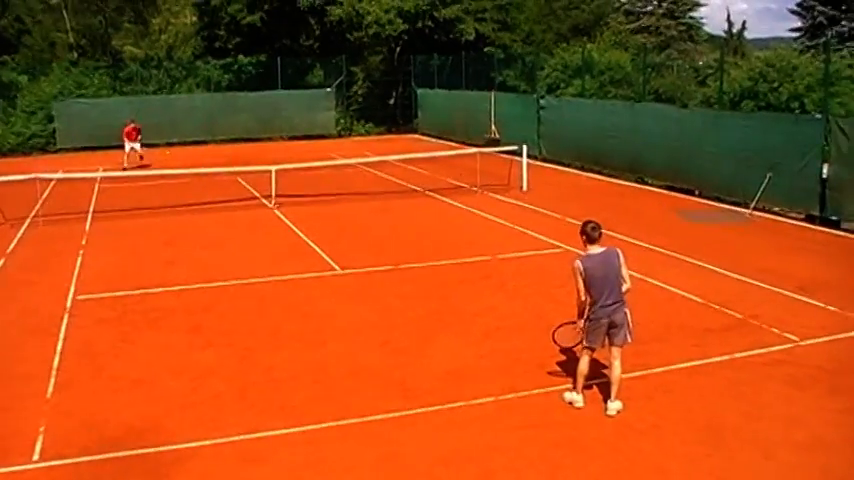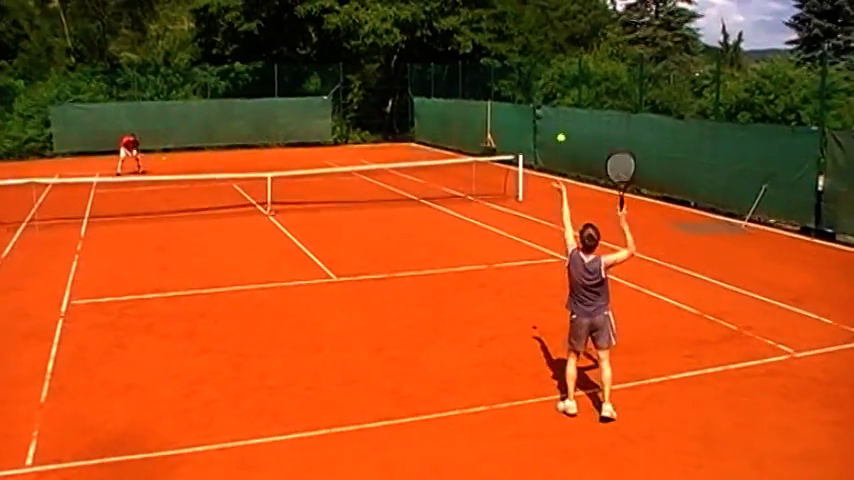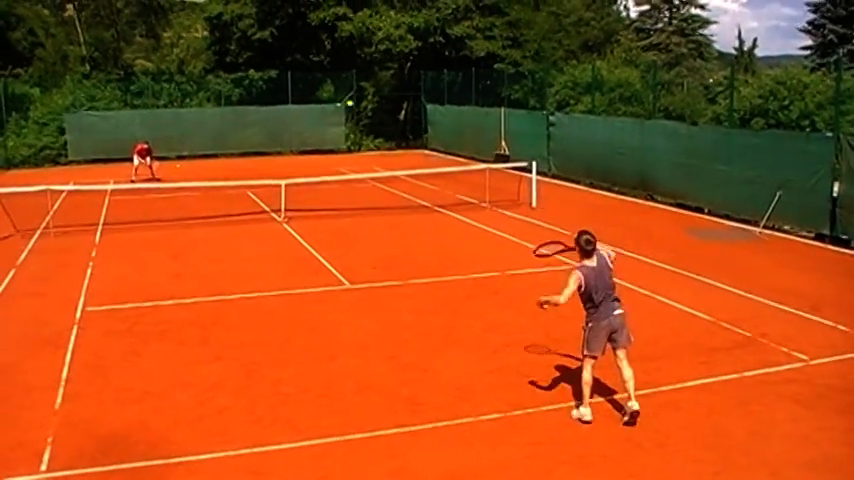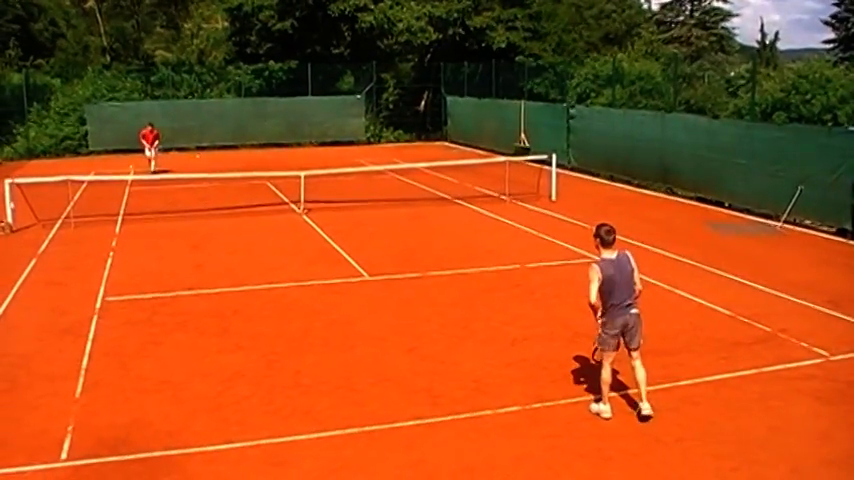
dt=0.7s
person 1, frame 1
left shoulder: (580, 264)
right shoulder: (616, 253)
left elbow: (582, 298)
right elbow: (627, 285)
left wrist: (581, 318)
left hip: (597, 316)
right hip: (618, 312)
left knee: (586, 354)
right knee: (616, 358)
left ankle: (577, 394)
right ankle: (613, 402)
person 1, frame 2
left shoulder: (572, 255)
right shoulder: (603, 262)
left elbow: (567, 227)
right elbow: (631, 250)
left wrist: (563, 195)
right wrist: (623, 222)
left hip: (578, 318)
right hip: (601, 316)
left knee: (572, 358)
right knee: (604, 360)
left ankle: (570, 401)
right ankle: (607, 405)
person 1, frame 3
left shoulder: (579, 274)
right shoulder: (604, 256)
left elbow: (562, 299)
right elbow: (612, 254)
left wrist: (544, 300)
right wrist: (597, 248)
left hip: (597, 322)
right hip: (617, 315)
left knee: (588, 365)
right knee: (622, 361)
left ankle: (585, 409)
right ankle: (632, 402)
person 1, frame 4
left shoulder: (596, 268)
right shoulder: (627, 256)
left elbow: (593, 300)
right elbow: (638, 288)
left wrist: (598, 314)
left hip: (611, 319)
right hip: (632, 315)
left knee: (607, 363)
right knee: (636, 360)
left ankle: (604, 405)
right ankle: (644, 404)
